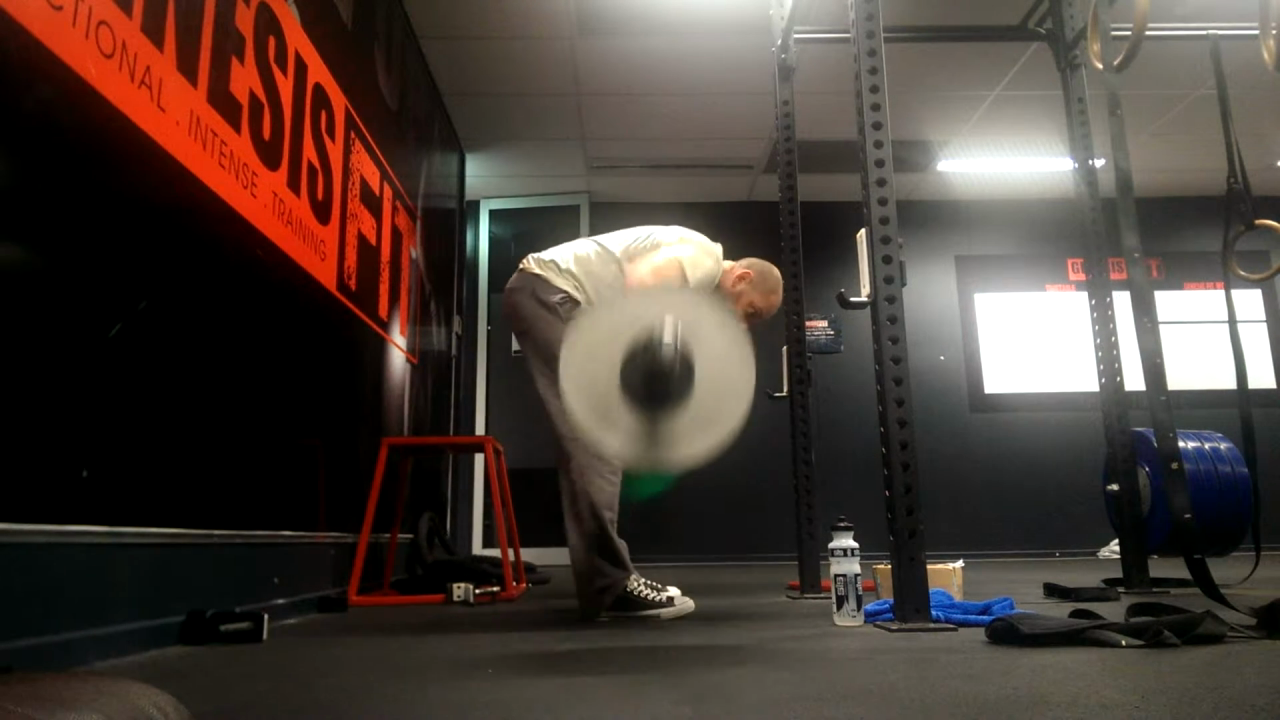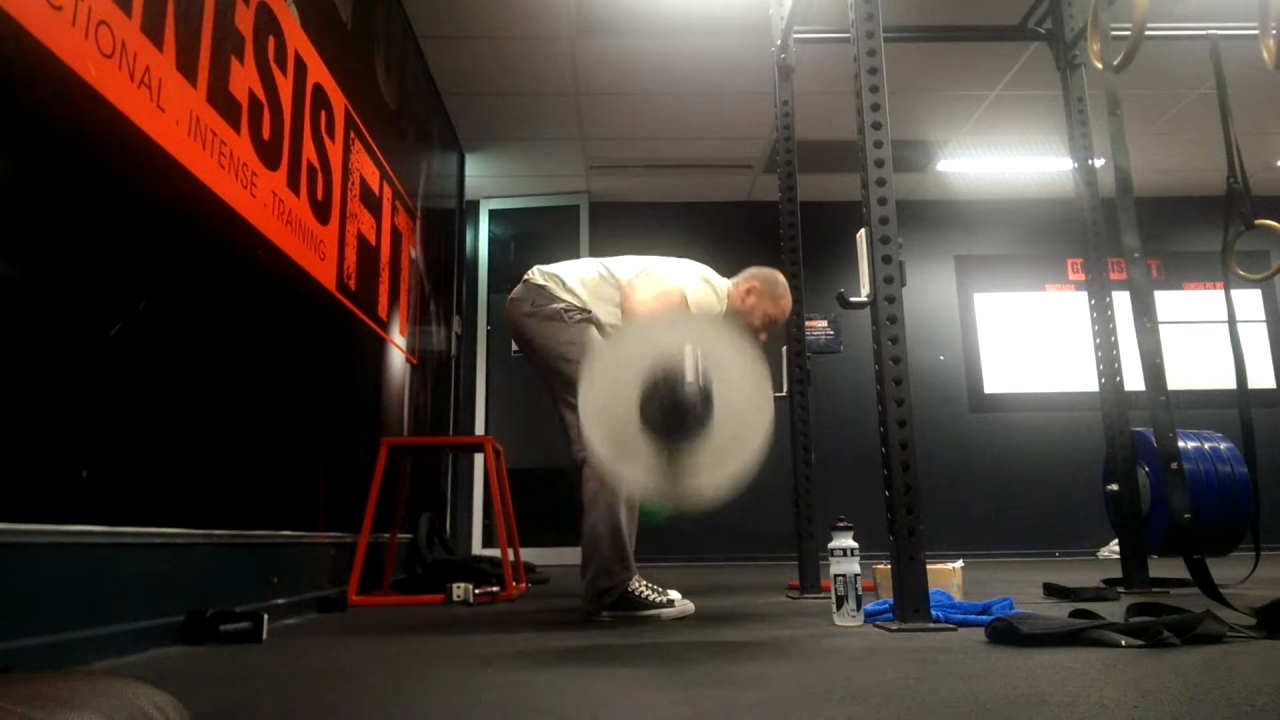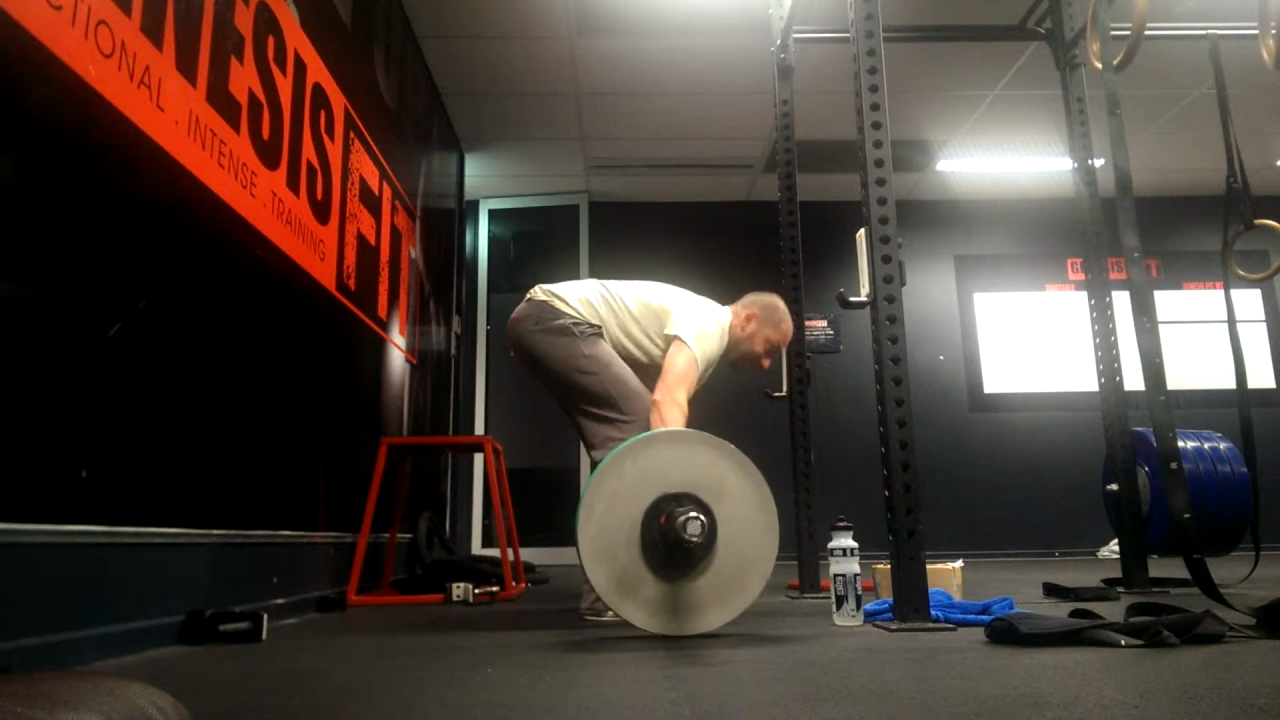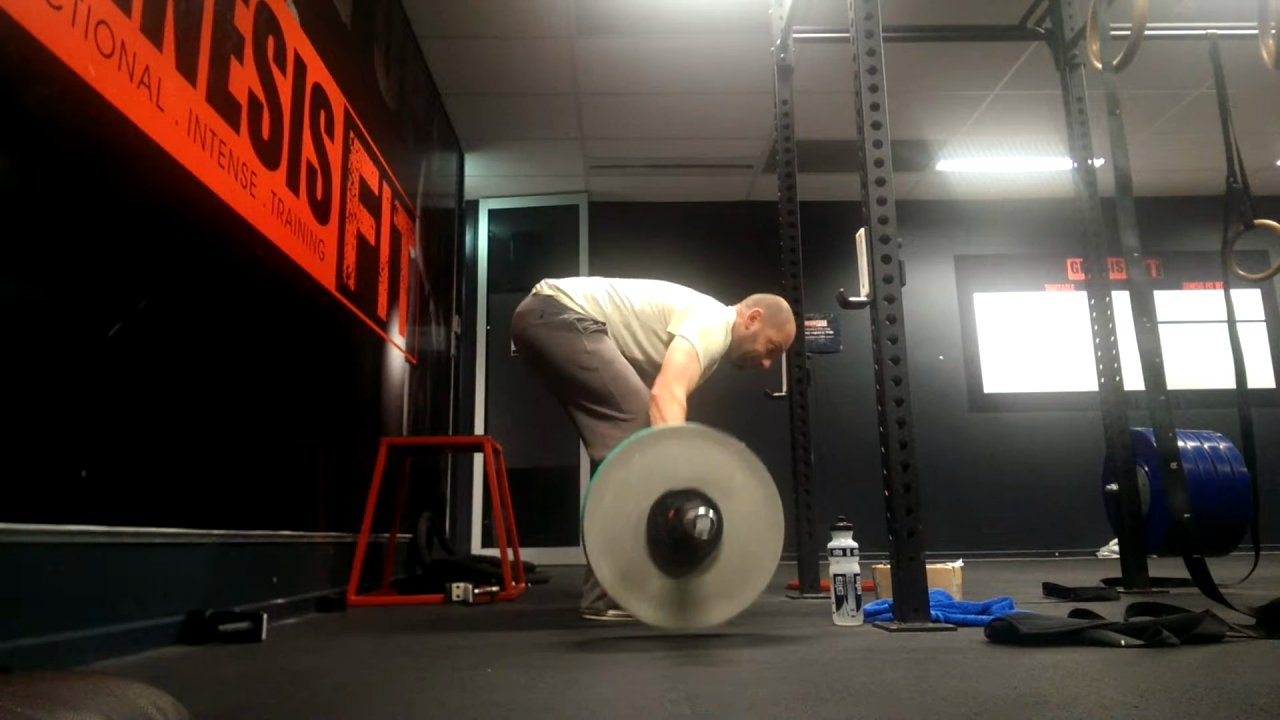
dt=0.5s
person 1, frame 1
left shoulder: (692, 274)
right shoulder: (703, 257)
right elbow: (640, 280)
left hip: (540, 292)
right hip: (547, 288)
left ankle: (604, 579)
right ankle: (608, 587)
person 1, frame 2
left shoulder: (706, 302)
right shoulder: (708, 290)
right elbow: (639, 299)
left hip: (544, 306)
right hip: (547, 301)
left ankle: (610, 579)
right ankle: (611, 588)
person 1, frame 3
left shoulder: (704, 337)
right shoulder: (710, 324)
left elbow: (661, 401)
right elbow: (667, 401)
left hip: (540, 321)
right hip: (552, 317)
left knee: (629, 433)
right knee: (637, 429)
person 1, frame 4
left shoulder: (708, 342)
right shoulder: (713, 322)
right elbow: (666, 396)
left hip: (543, 319)
right hip: (556, 315)
left knee: (623, 436)
right knee: (634, 430)
